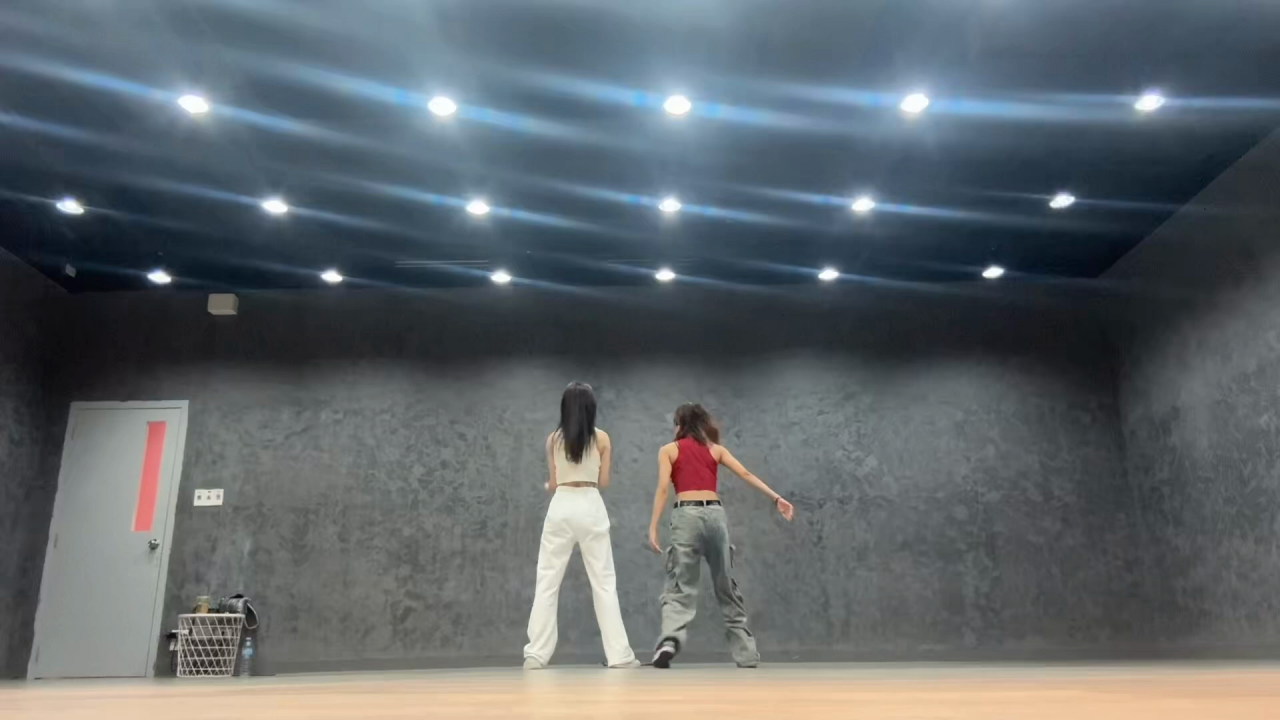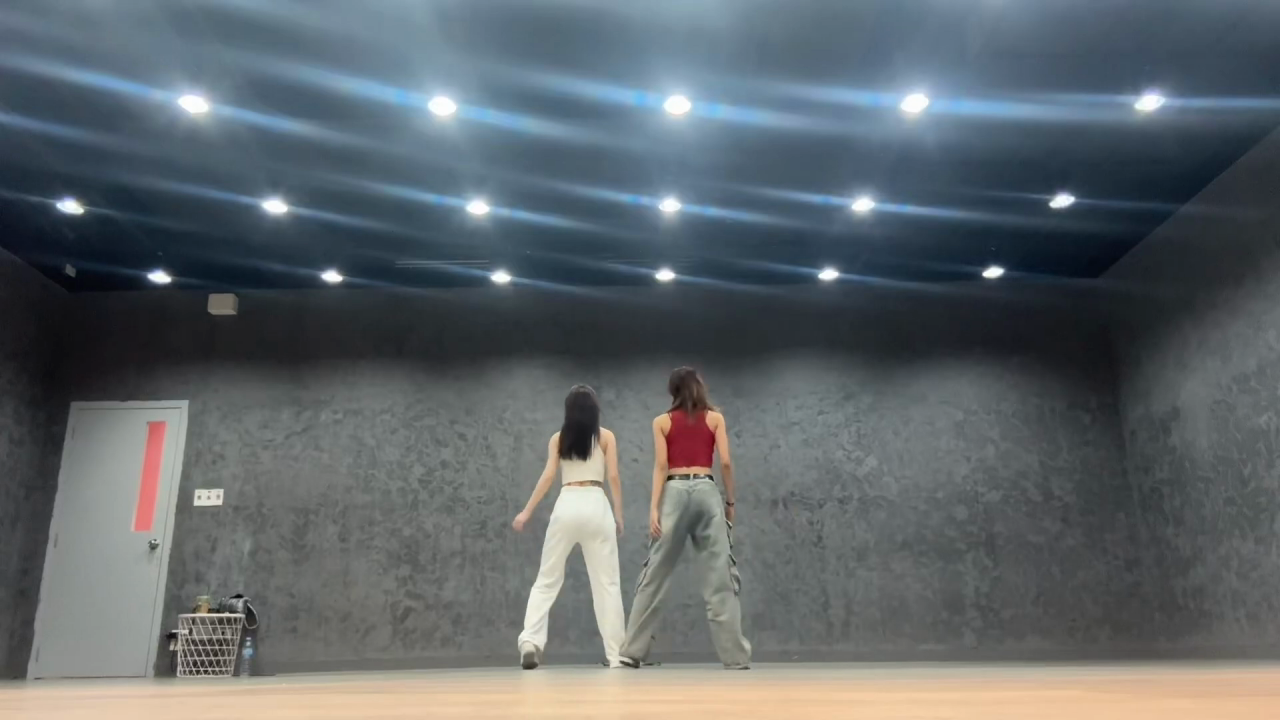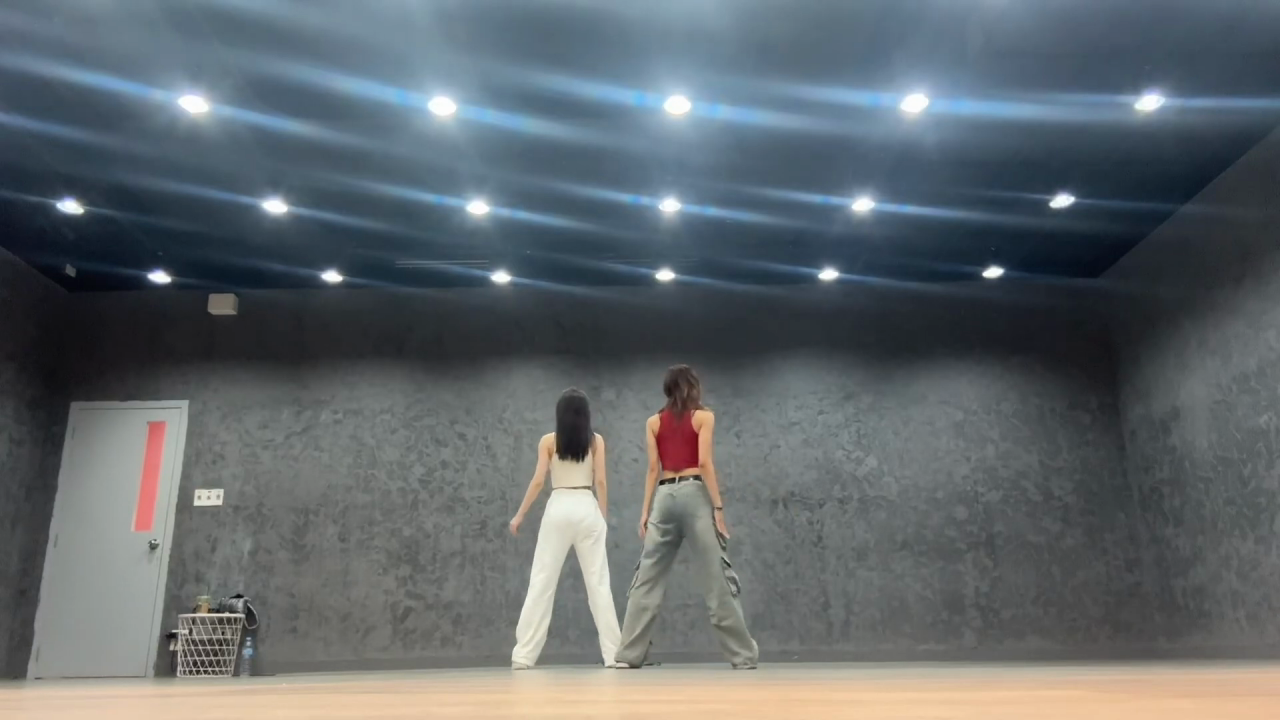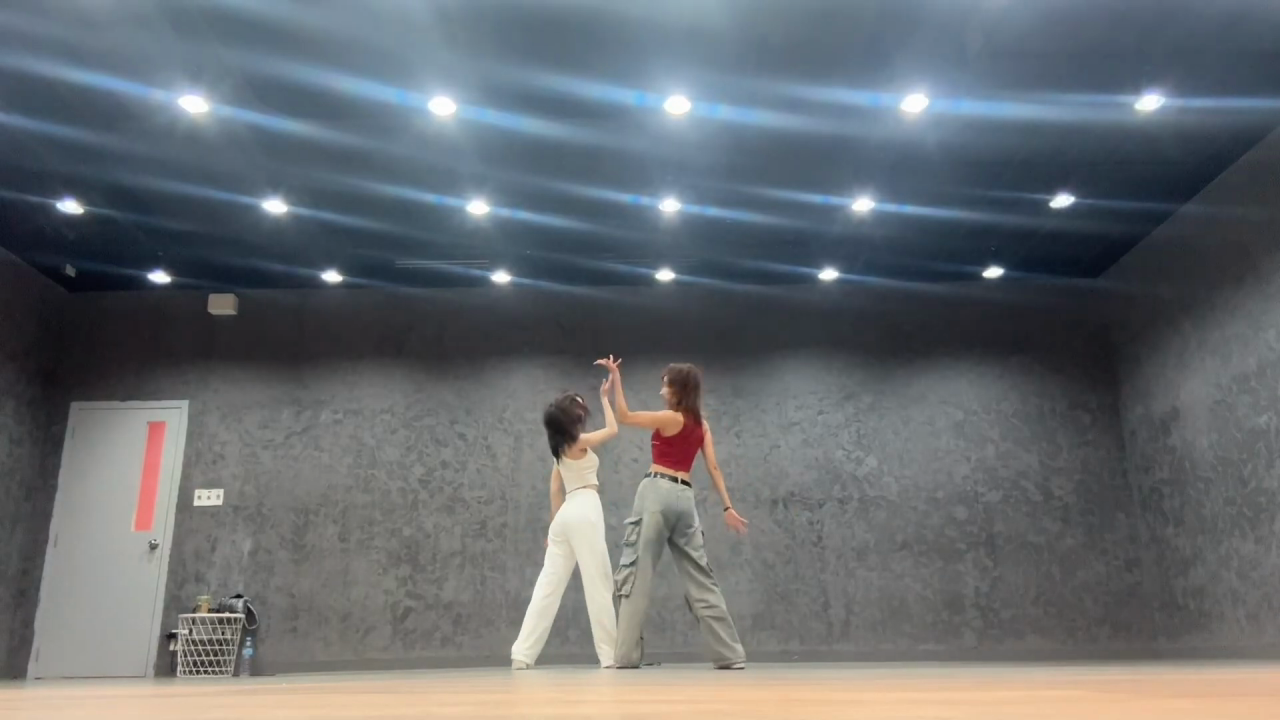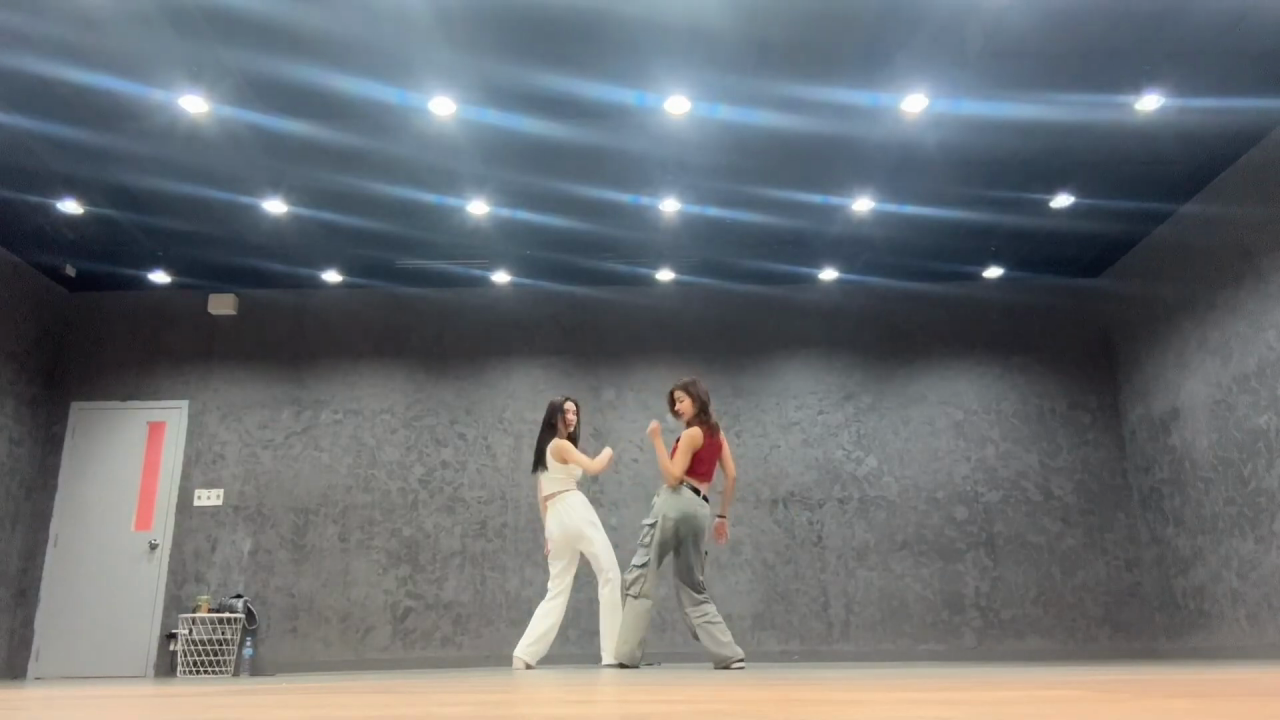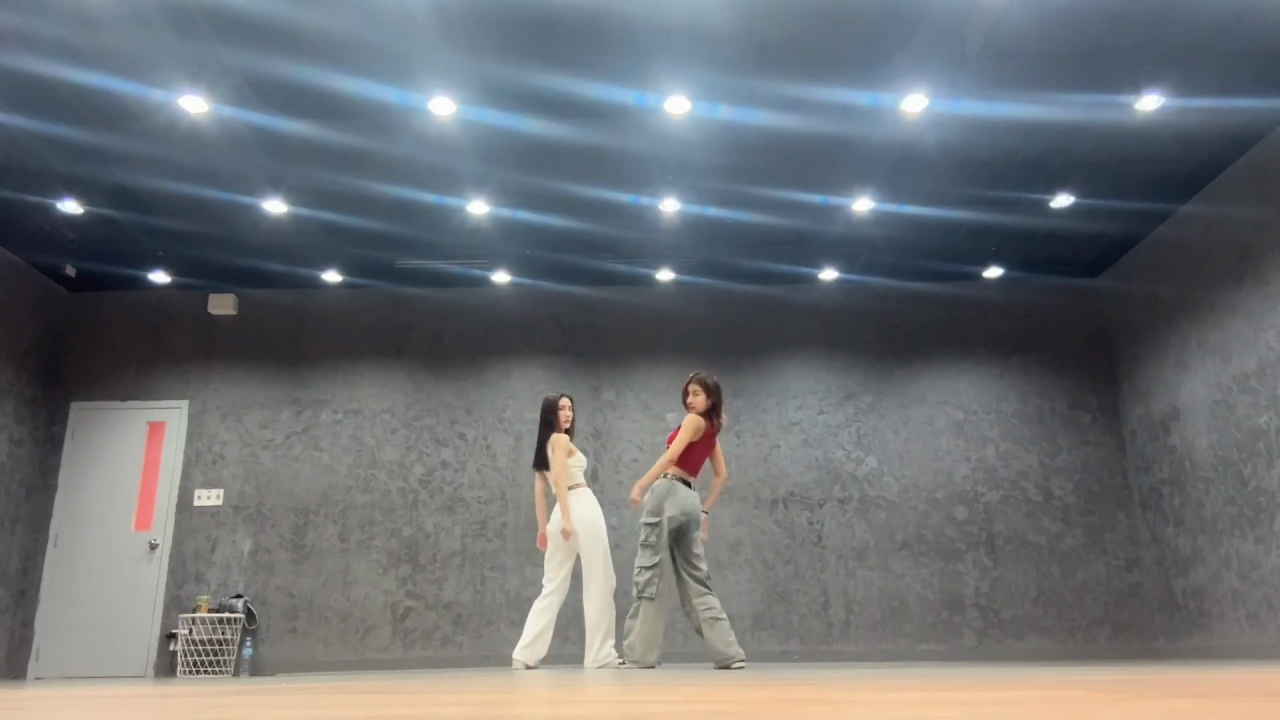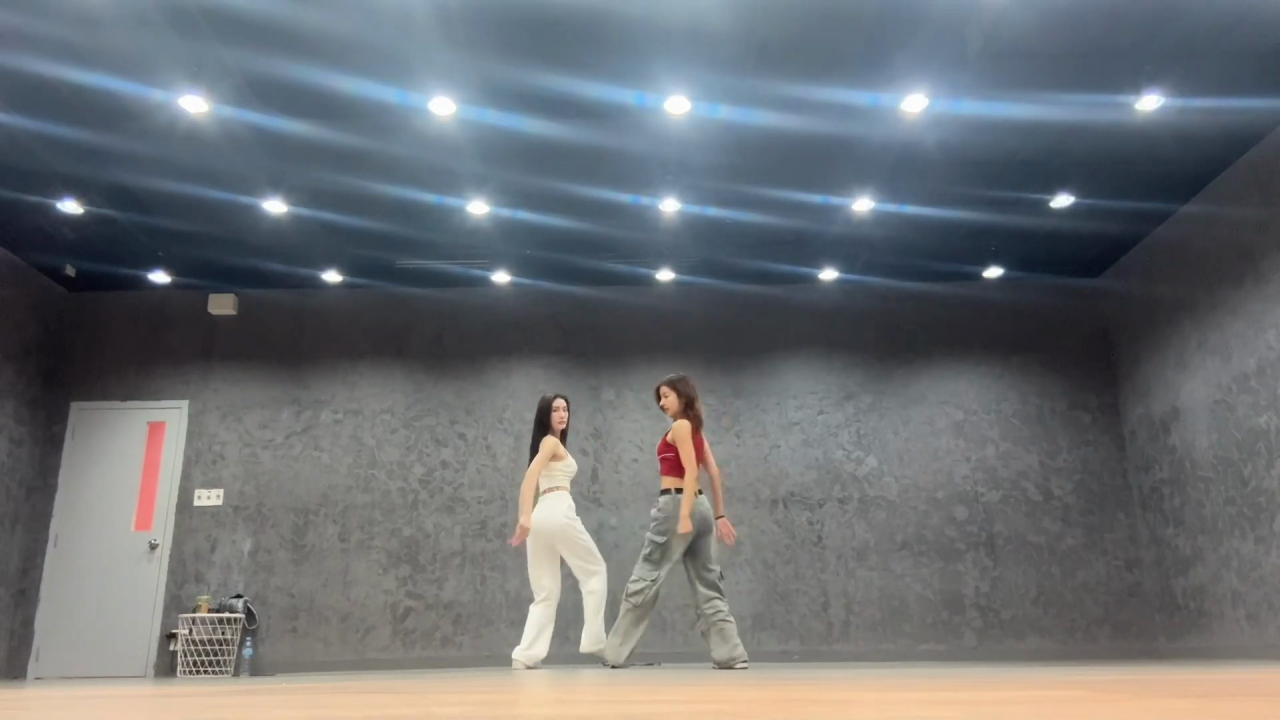
dt=0.7s
person 1, frame 1
left shoulder: (669, 450)
right shoulder: (716, 449)
left elbow: (664, 488)
right elbow: (744, 473)
left wrist: (653, 527)
right wrist: (776, 496)
left hip: (687, 516)
right hip: (715, 515)
left knee: (679, 590)
right knee: (727, 591)
left ankle: (670, 638)
right ankle: (746, 653)
person 1, frame 2
left shoulder: (662, 422)
right shoulder: (715, 418)
left elbow: (661, 467)
right elbow: (725, 462)
left wrist: (654, 509)
right wrist: (730, 501)
left hip: (675, 493)
right hip: (707, 492)
left knee: (655, 574)
right knee: (720, 576)
left ankle: (632, 650)
right ankle: (734, 656)
person 1, frame 3
left shoulder: (654, 422)
right shoulder: (703, 416)
left elbow: (653, 469)
right elbow: (704, 464)
left wrist: (645, 511)
right wrist: (718, 507)
left hip: (665, 497)
right hip: (695, 495)
left knee: (648, 579)
right knee: (718, 576)
left ankle: (628, 654)
right ankle: (744, 655)
person 1, frame 4
left shoulder: (671, 418)
right shoulder: (700, 423)
left elbow: (626, 417)
right elbow: (713, 467)
left wrist: (616, 378)
right wrist: (727, 507)
left hip: (656, 493)
right hip: (684, 498)
left knee: (634, 572)
right knee: (700, 579)
left ankle: (626, 655)
right ankle: (730, 654)
person 1, frame 5
left shoulder: (693, 433)
right shoulder: (715, 431)
left elbow: (672, 476)
right elbow: (731, 475)
left wrist: (657, 439)
right wrist: (723, 516)
left hip: (677, 504)
right hip: (700, 510)
left knee: (640, 577)
right knee: (693, 589)
left ankle: (628, 651)
right ankle: (728, 654)
person 1, frame 6
left shoulder: (694, 421)
right shoulder: (711, 430)
left elbow: (672, 455)
right elbow: (722, 474)
left wrist: (642, 484)
right wrist: (704, 510)
left hip: (668, 494)
right hip: (689, 500)
left knee: (648, 572)
right knee: (695, 582)
left ankle: (640, 653)
right ankle: (728, 653)
person 1, frame 7
left shoulder: (680, 426)
right shoulder: (696, 428)
left elbow: (690, 471)
right elbow: (714, 473)
left wrist: (684, 515)
right wrist: (719, 515)
left hip: (674, 504)
right hip: (699, 507)
left knee: (646, 578)
right knee: (707, 585)
left ankle: (618, 653)
right ankle: (731, 653)
person 2, frame 1
left shoulder: (554, 438)
right shoulder: (601, 438)
left elbow: (553, 482)
right elbow: (604, 481)
left hip: (561, 506)
right hip: (591, 507)
left knee: (547, 582)
right knee: (603, 582)
left ankle: (536, 654)
right ankle: (619, 654)
person 2, frame 2
left shoulder: (559, 438)
right shoulder: (606, 436)
left elbow: (548, 476)
right elbow: (613, 477)
left wrist: (527, 512)
right wrist: (618, 515)
left hip: (567, 505)
right hip: (596, 505)
left knee: (547, 580)
right knee: (607, 583)
left ankle: (531, 642)
right ankle: (617, 654)
person 2, frame 3
left shoulder: (548, 441)
right shoulder: (596, 441)
left elbow: (538, 481)
right elbow: (600, 481)
left wrist: (519, 516)
right wrist: (603, 516)
left hip: (558, 509)
right hip: (587, 509)
left knee: (542, 583)
right knee: (598, 583)
left ankle: (524, 655)
right ankle: (613, 654)
person 2, frame 4
left shoulder: (560, 445)
right shoulder: (577, 441)
right elbow: (612, 430)
right wrist: (605, 397)
left hip: (566, 515)
right hip: (585, 511)
left knee: (548, 585)
right knee: (598, 583)
left ankle: (523, 654)
right ankle: (610, 655)
person 2, frame 5
left shoulder: (545, 449)
right shoulder: (560, 444)
right elbow: (595, 467)
left wrist: (550, 534)
right wrist: (607, 453)
left hip: (554, 521)
right hip: (575, 513)
left knee: (557, 592)
right knee: (611, 579)
left ankle: (525, 653)
right ankle: (613, 653)
person 2, frame 6
left shoulder: (546, 445)
right shoulder: (561, 439)
left elbow: (540, 489)
right elbow: (560, 476)
left wrist: (543, 527)
right wrist: (567, 518)
left hip: (561, 517)
right hip: (581, 511)
left knee: (553, 588)
right knee: (600, 584)
left ankle: (524, 655)
right ankle: (600, 655)
person 2, frame 7
left shoulder: (548, 445)
right shoulder: (551, 442)
left elbow: (533, 484)
right elbow: (531, 476)
left wrist: (522, 523)
right wrist: (527, 517)
left hip: (542, 522)
right hip: (555, 515)
left knee: (546, 594)
right knee: (594, 572)
left ankle: (526, 655)
right ankle: (594, 640)
